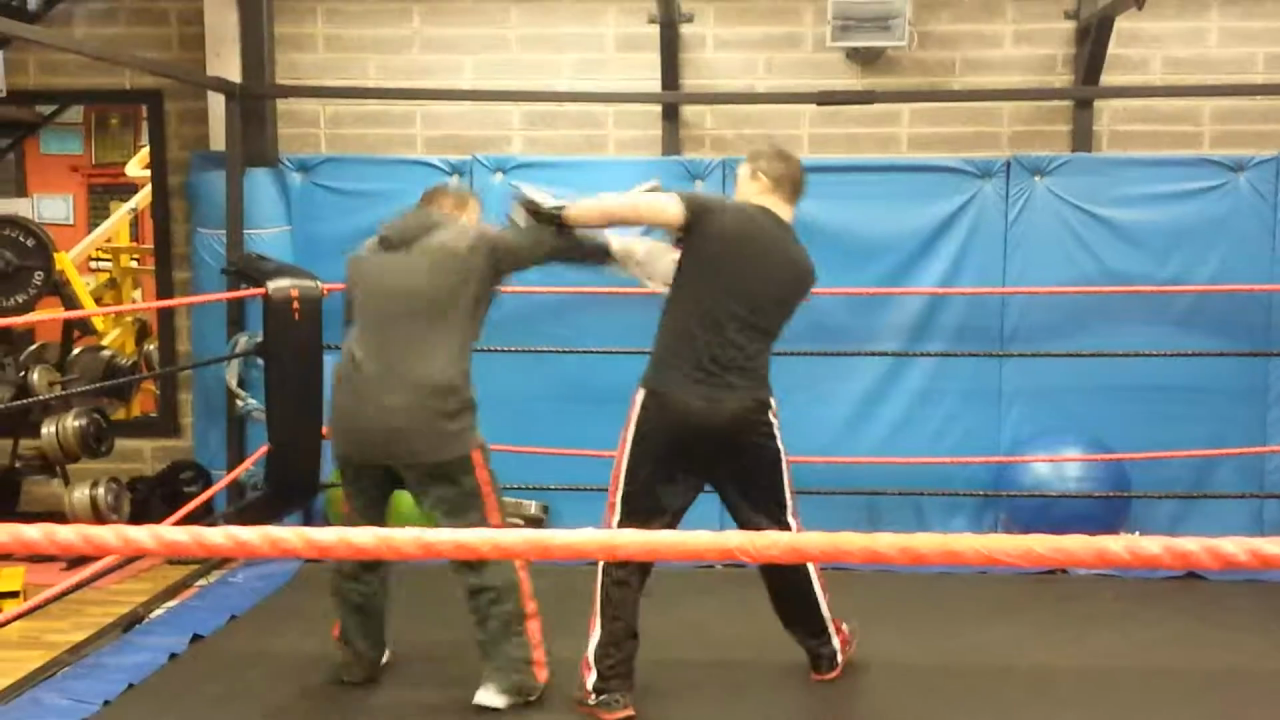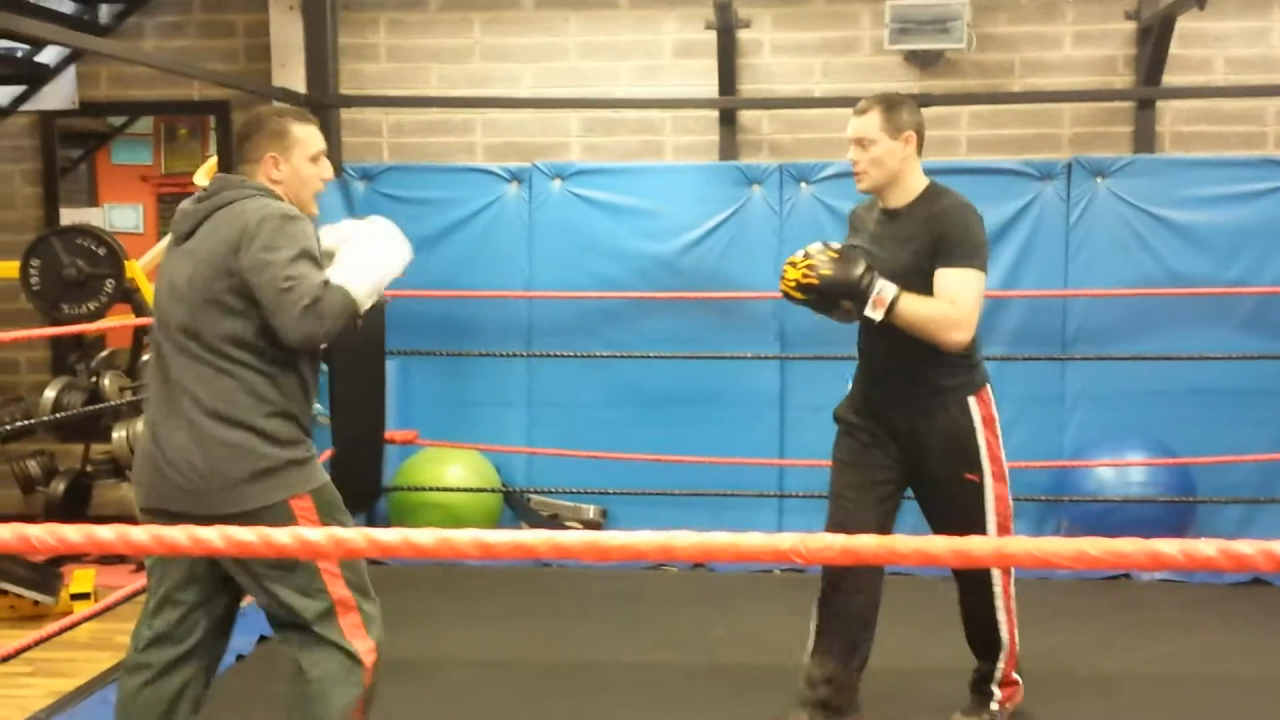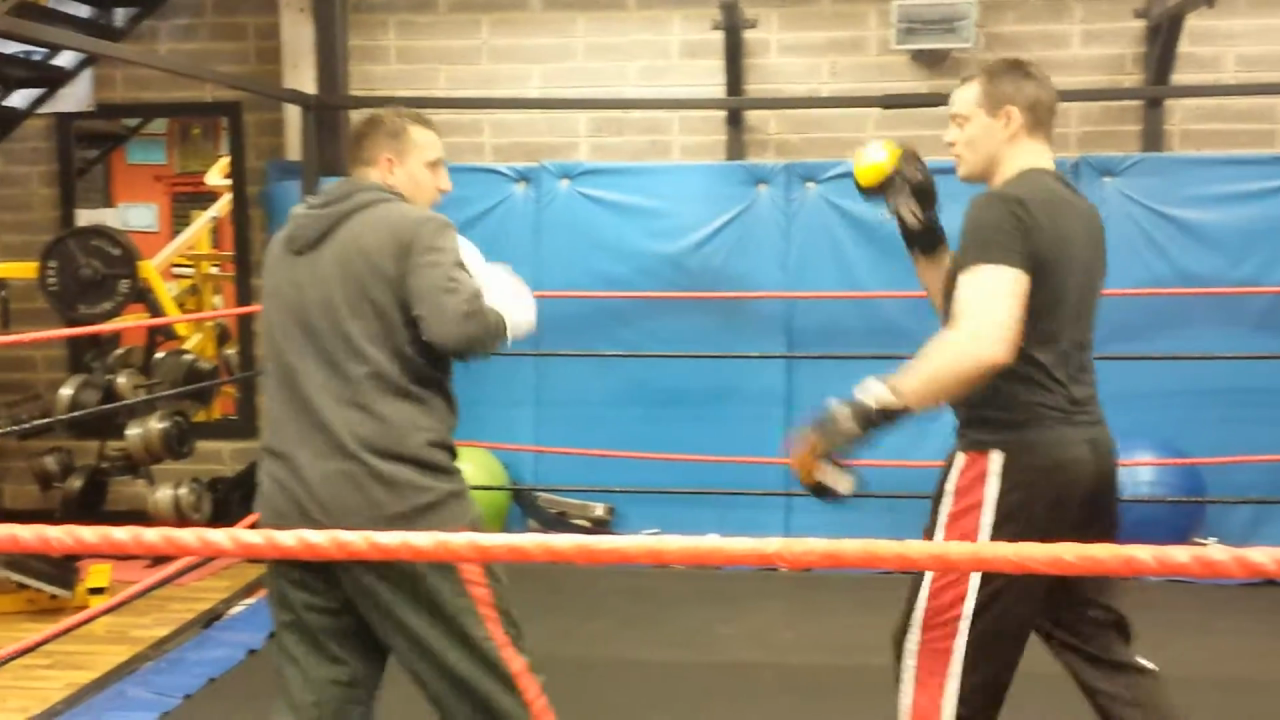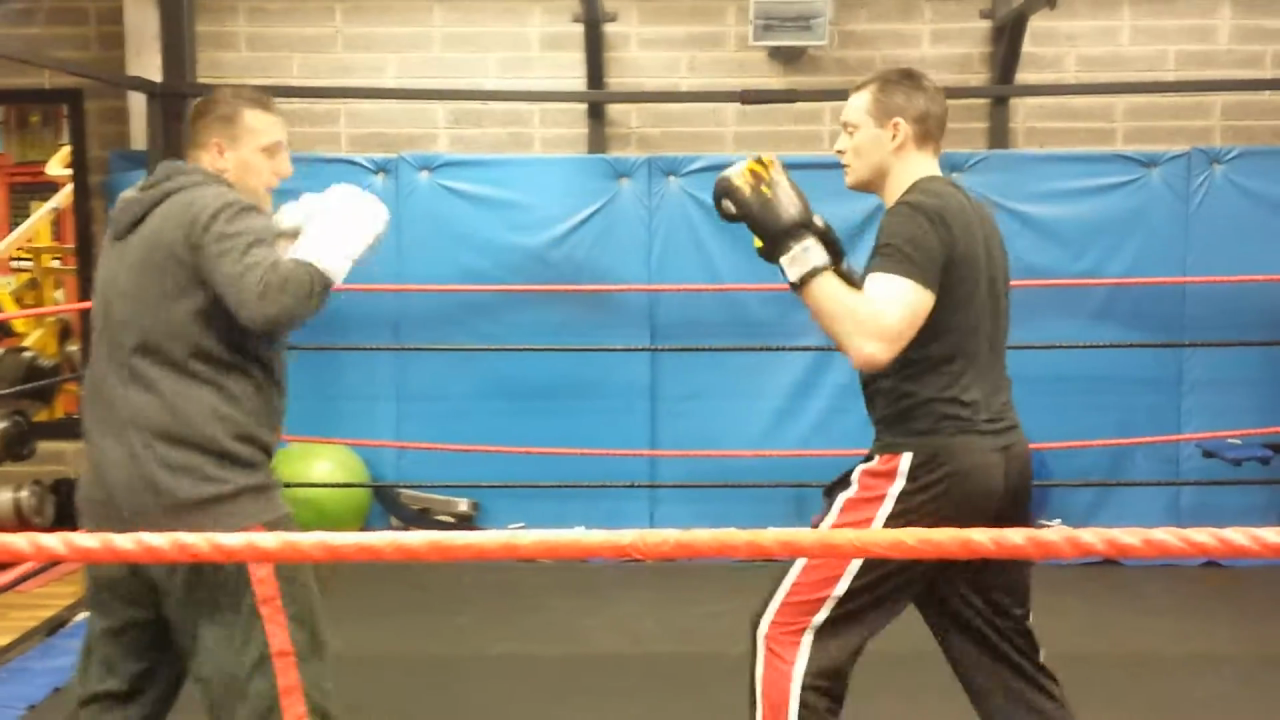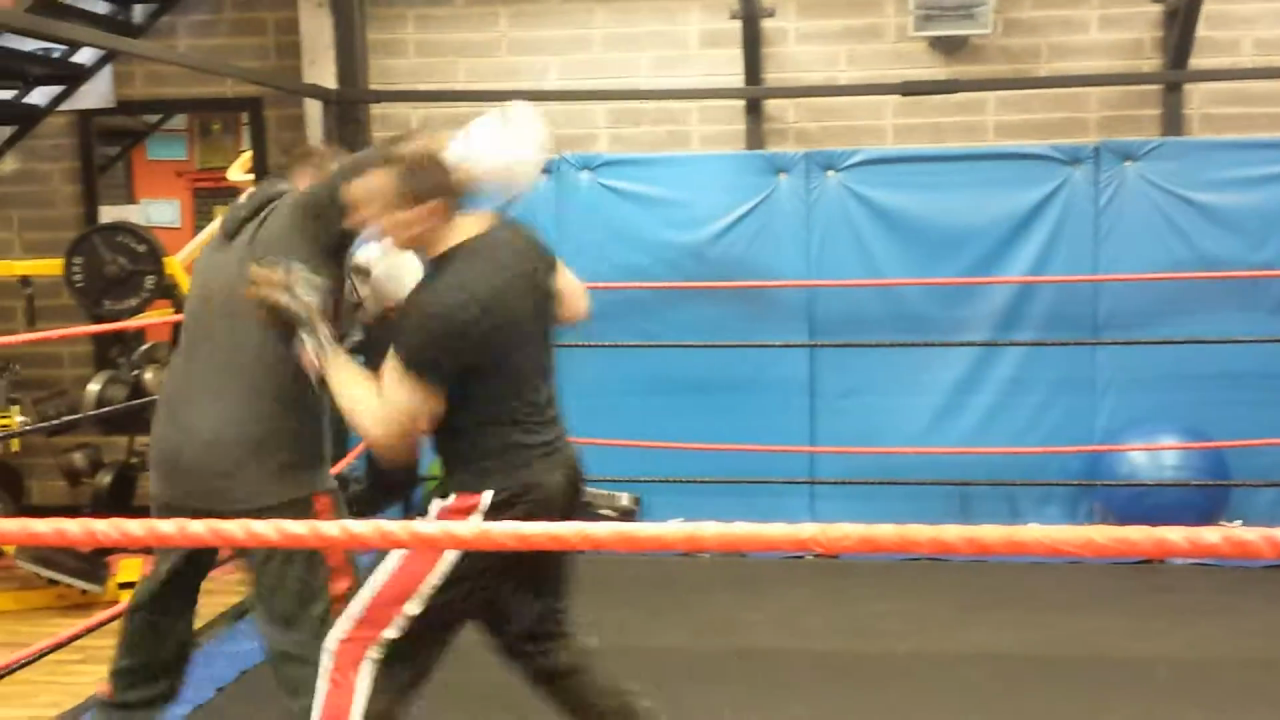
dt=1s
person 1, frame 1
left shoulder: (721, 215)
right shoulder: (800, 264)
left elbow: (626, 206)
left wrist: (560, 213)
left hip: (669, 401)
right hip: (745, 411)
right knee: (776, 532)
right ankle: (825, 648)
person 1, frame 2
left shoulder: (954, 218)
right shoulder: (861, 218)
left elbow: (955, 327)
left wrist: (869, 288)
right wrist: (823, 292)
left hip: (947, 411)
right hip: (870, 411)
left knee: (977, 557)
right knee: (846, 557)
person 1, frame 3
left shoulder: (1006, 207)
right shoulder: (1074, 210)
left elbow: (982, 344)
left wrist: (865, 408)
right wrist: (922, 226)
left hip: (1017, 460)
right hip: (1080, 452)
left knee: (947, 662)
right knee: (1105, 654)
person 1, frame 4
left shoulder: (915, 217)
right shoulder: (965, 212)
left elbow: (872, 345)
left wrist: (794, 250)
right wrist: (831, 266)
left hip: (928, 466)
right hip: (995, 460)
left knee: (793, 633)
right knee: (1005, 657)
person 1, frame 5
left shoulder: (442, 308)
right shoulder: (516, 239)
left elbow: (386, 431)
right elbow: (572, 305)
left wrist: (318, 338)
left hip: (495, 499)
right hip: (549, 478)
left knee: (360, 647)
right knee: (541, 641)
person 2, frame 1
left shoulder: (366, 256)
right shoulder: (474, 247)
right elbow: (553, 240)
left hip: (356, 422)
right hip: (432, 427)
left ankle: (359, 656)
right ankle: (513, 675)
person 2, frame 2
left shoulder: (200, 227)
right shoulder: (270, 222)
right elbow: (309, 317)
left wrist: (324, 257)
right wrist: (367, 266)
left hip: (174, 471)
right hip: (256, 471)
left knee: (168, 644)
right knee: (341, 628)
person 2, frame 3
left shoulder: (288, 242)
right shoulder: (414, 231)
right elbow: (461, 328)
right wrist: (507, 306)
left hip: (296, 504)
right hip: (400, 503)
person 2, frame 4
left shoulder: (142, 217)
right shoulder: (218, 214)
right elbow: (270, 304)
left wrist: (290, 244)
right wrist: (334, 239)
left hip: (119, 496)
right hip: (209, 499)
person 2, frame 5
left shoulder: (227, 240)
right shoulder: (305, 219)
right elbow: (348, 174)
left hip: (180, 446)
right hip: (263, 457)
left knee: (174, 577)
right knee: (321, 621)
